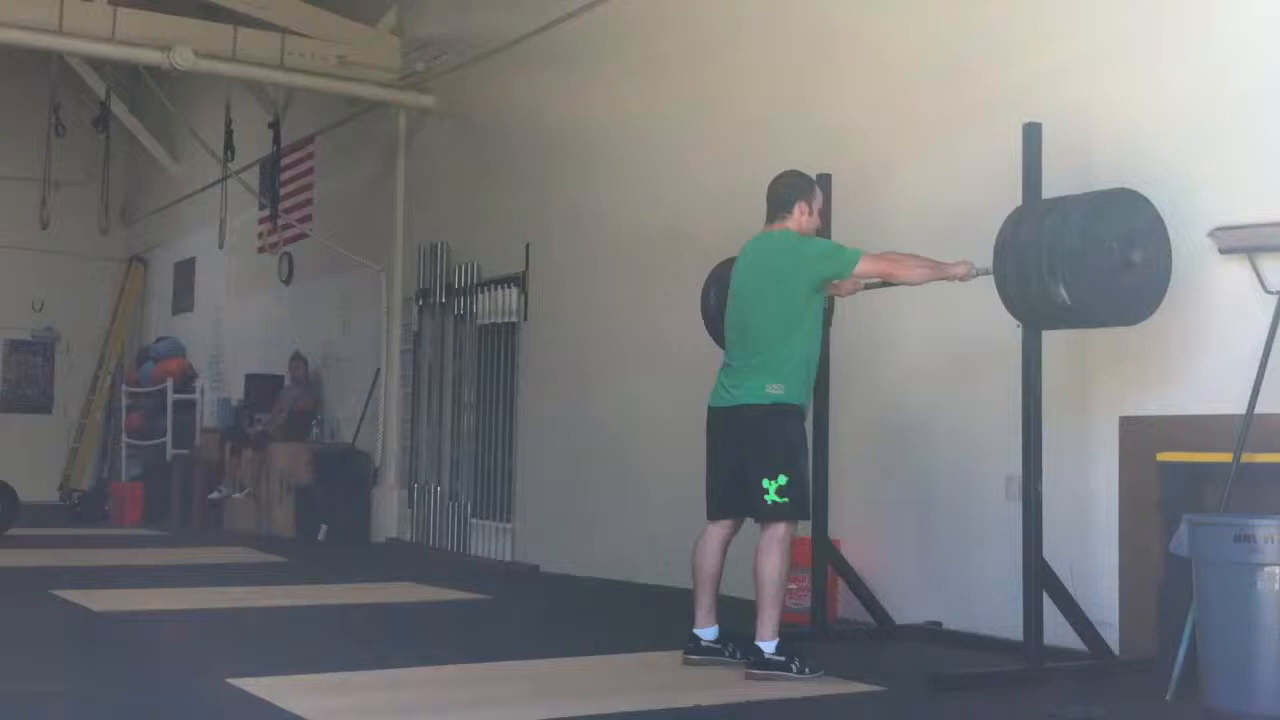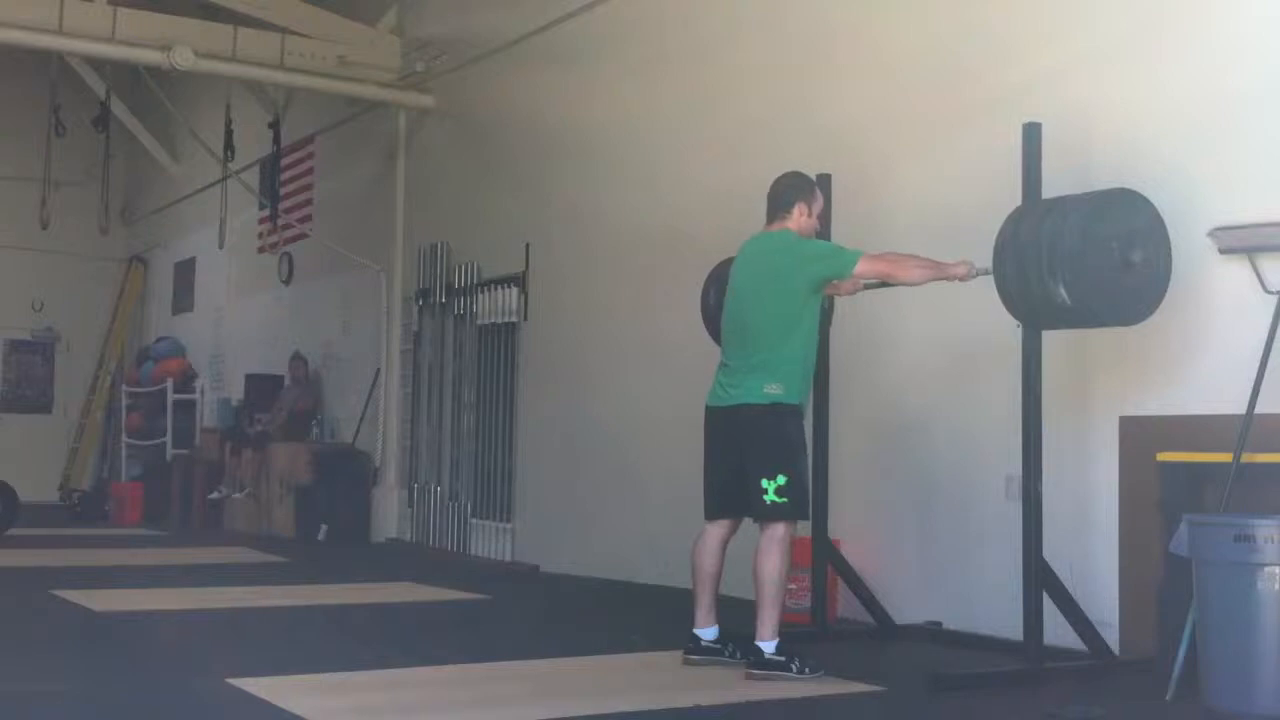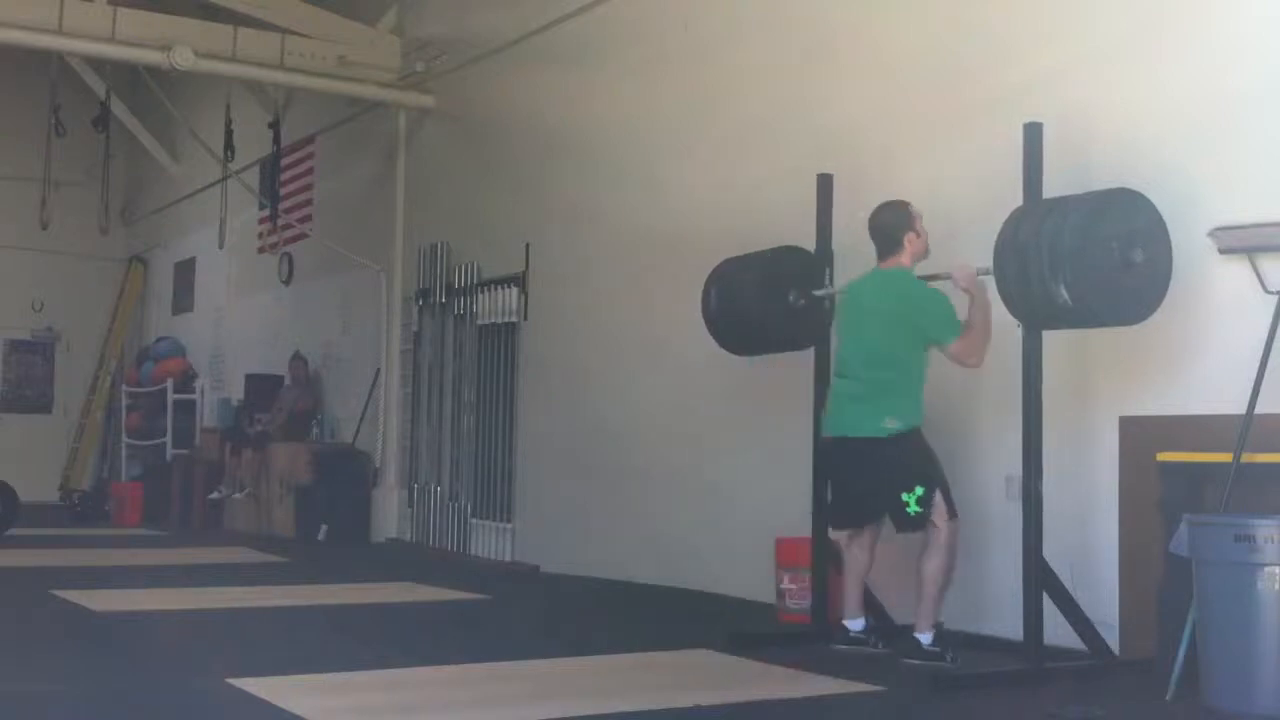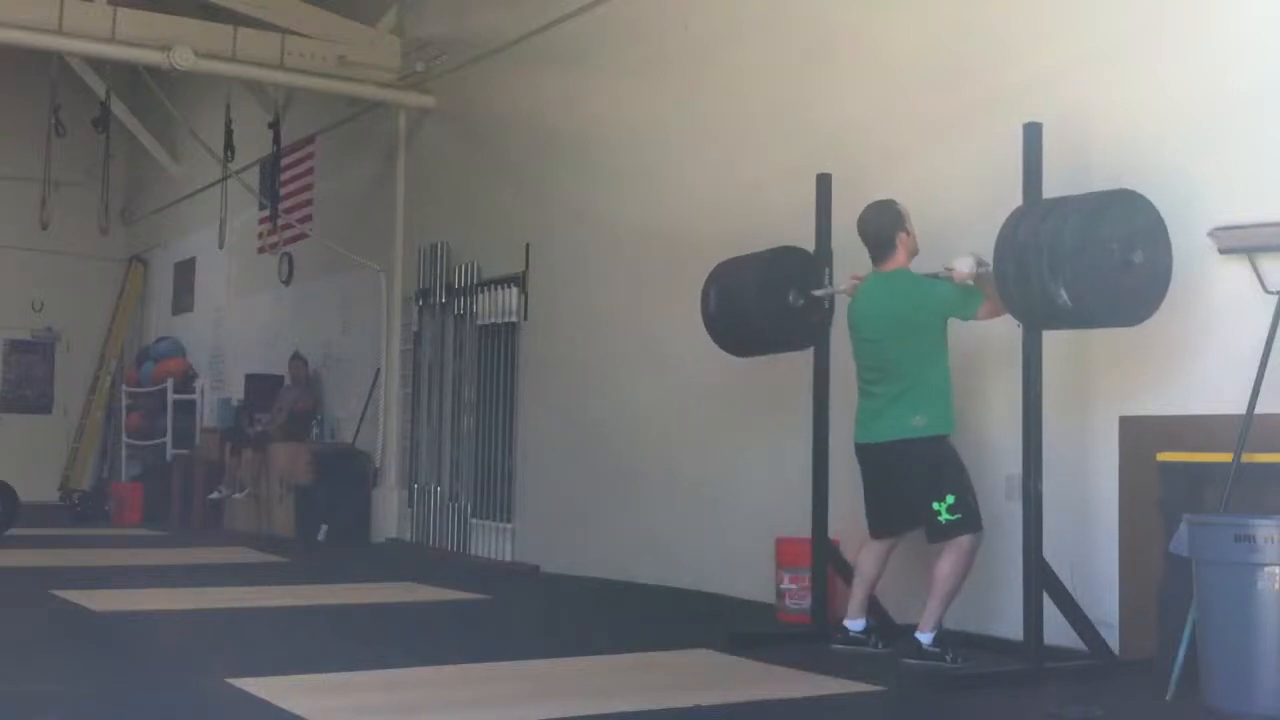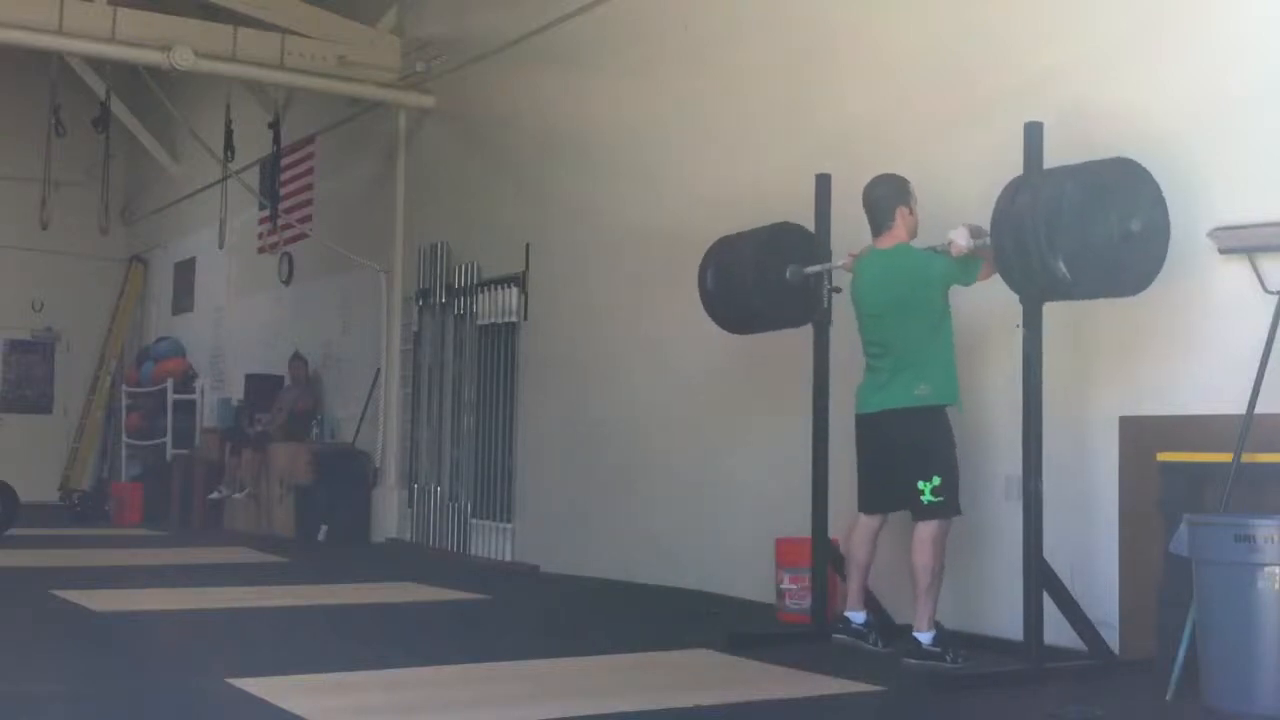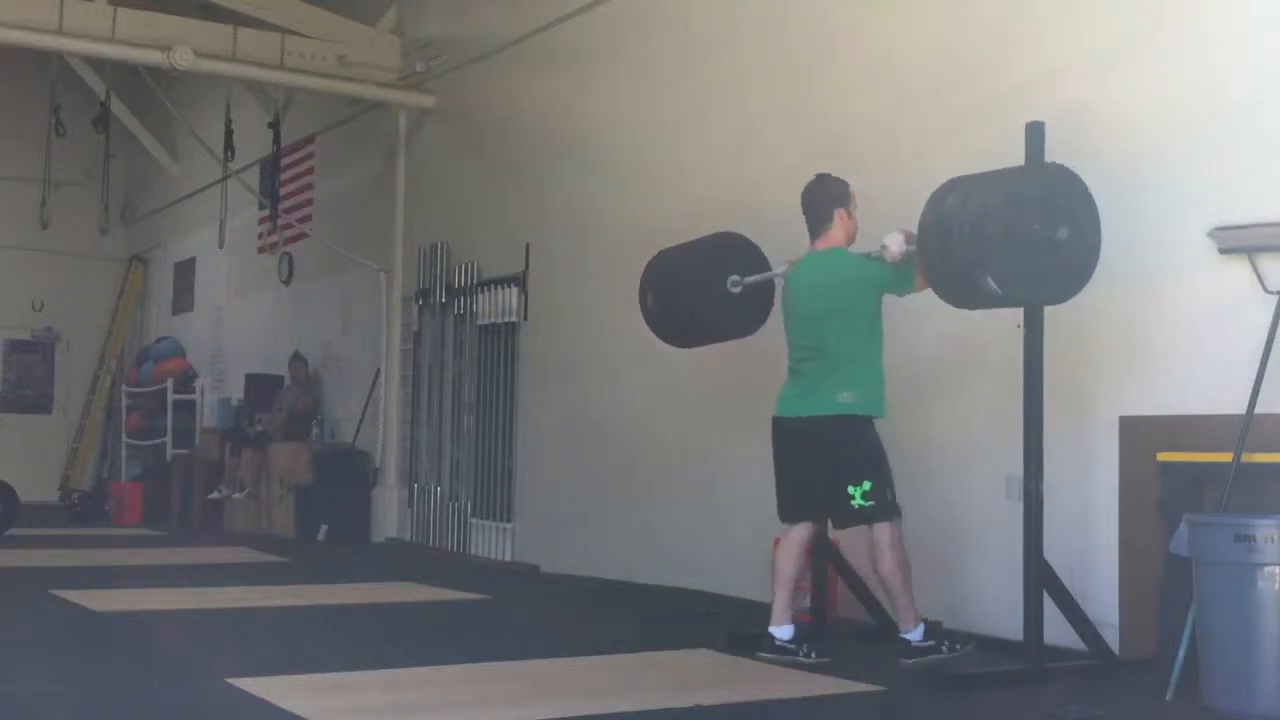
dt=0.7s
person 1, frame 1
left shoulder: (753, 252)
right shoulder: (803, 251)
right elbow: (889, 266)
left wrist: (832, 289)
right wrist: (950, 269)
left hip: (729, 407)
right hip: (769, 408)
left knee: (722, 520)
right knee: (777, 524)
left ankle: (704, 636)
right ankle: (767, 649)
person 1, frame 2
left shoulder: (752, 252)
right shoulder: (801, 252)
right elbow: (888, 266)
left wrist: (830, 289)
right wrist: (949, 270)
left hip: (725, 407)
right hip: (767, 409)
left knee: (720, 521)
right knee: (777, 524)
left ankle: (704, 636)
right ankle: (767, 650)
person 1, frame 3
left shoulder: (854, 292)
right shoulder: (924, 298)
right elbow: (971, 355)
right wrist: (977, 295)
left hip: (837, 435)
right hip: (889, 436)
left knee: (860, 527)
right knee: (941, 527)
left ankle: (853, 626)
right ankle: (923, 639)
person 1, frame 4
left shoulder: (860, 299)
right shoulder: (927, 292)
right elbow: (995, 307)
right wrist: (976, 275)
left hip: (871, 438)
right hip: (918, 439)
left knee: (884, 533)
right knee: (962, 536)
left ankle: (853, 626)
right ankle: (924, 640)
person 1, frame 5
left shoulder: (862, 271)
right shoulder: (926, 264)
right elbow: (989, 265)
right wrist: (973, 242)
left hip: (872, 410)
right hip: (918, 410)
left knee: (870, 514)
right knee: (931, 520)
left ankle: (853, 617)
right ankle: (923, 637)
person 1, frame 6
left shoulder: (794, 276)
right shoulder: (859, 270)
right elbow: (918, 280)
right wrist: (900, 255)
left hip: (791, 418)
right hip: (841, 419)
left knee: (800, 524)
right knee: (880, 526)
left ankle: (780, 633)
right ankle: (914, 636)
